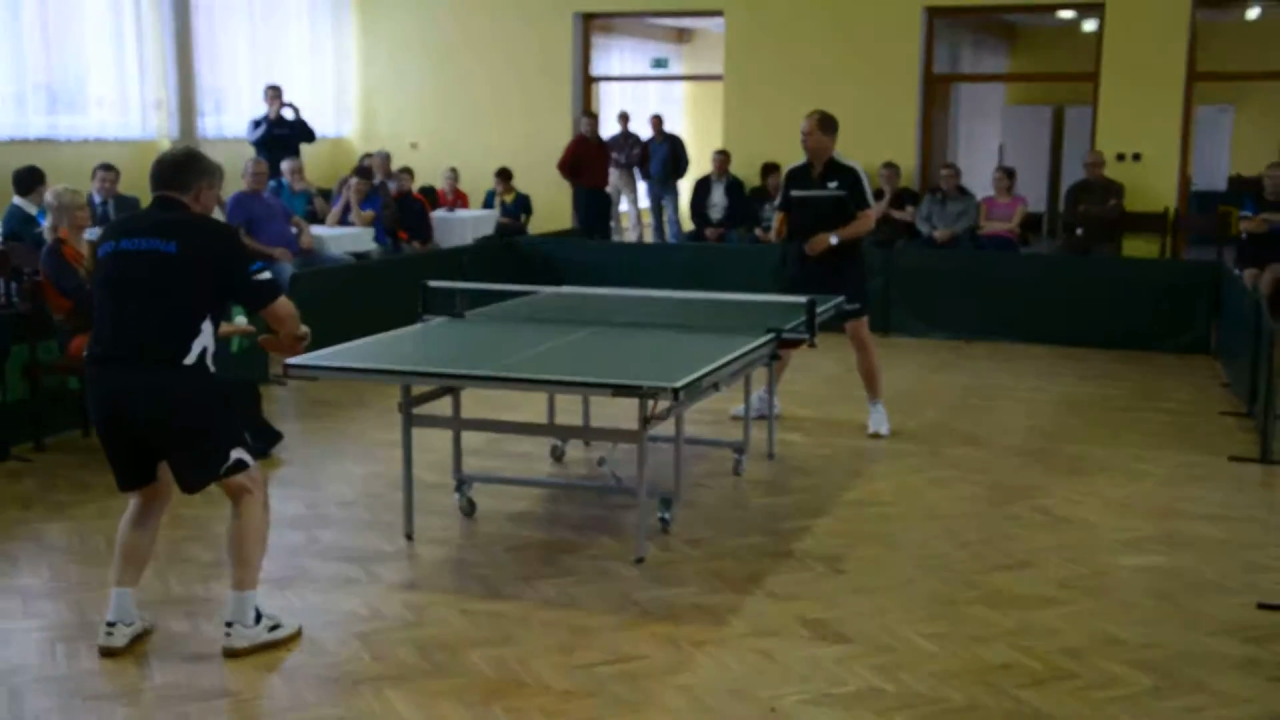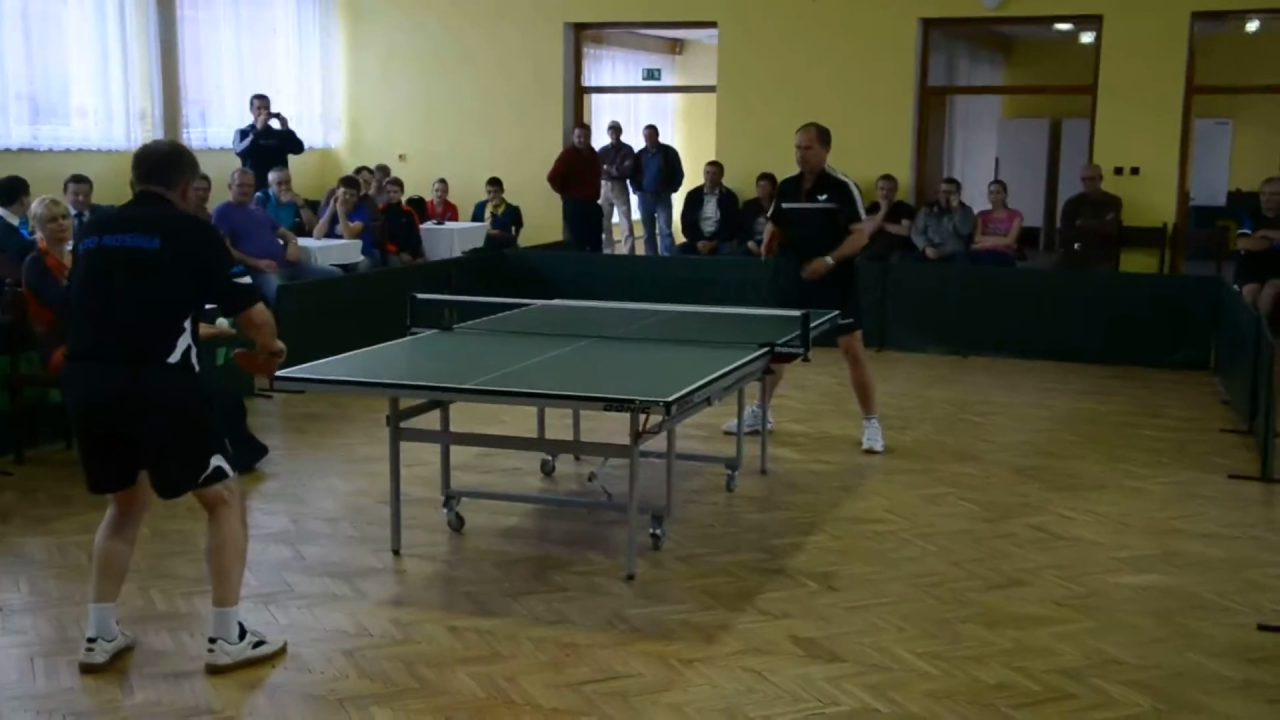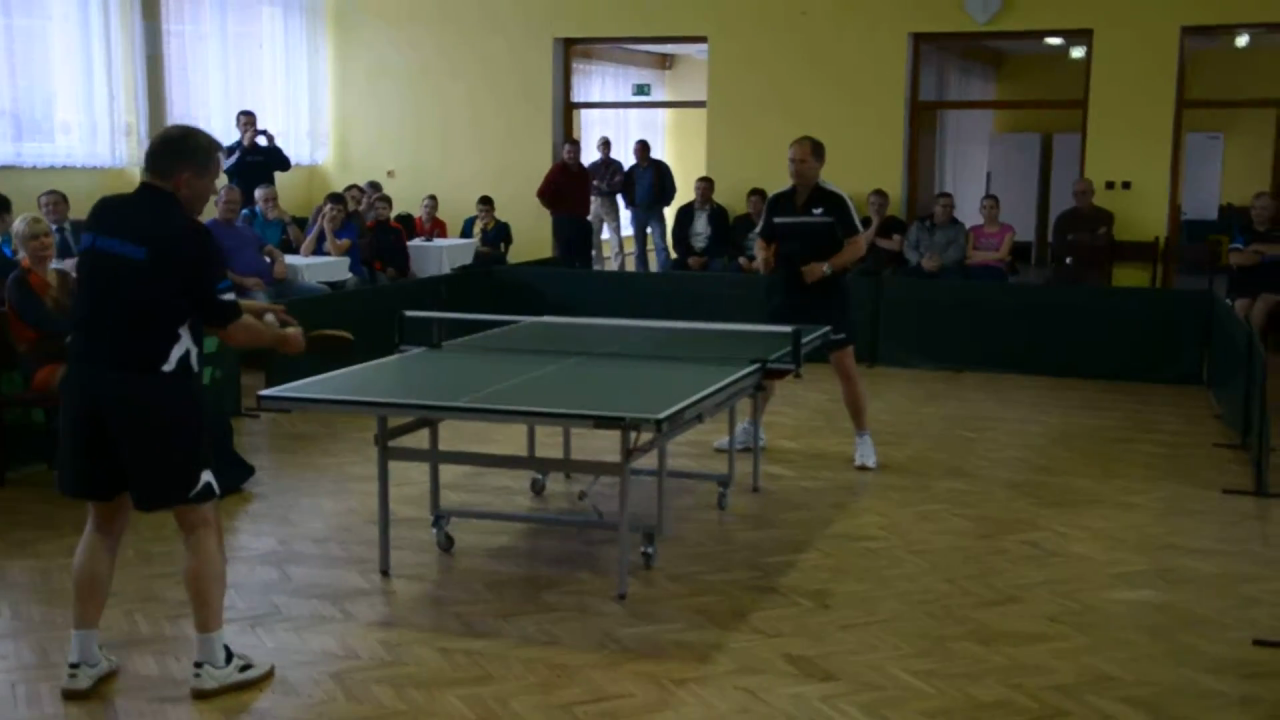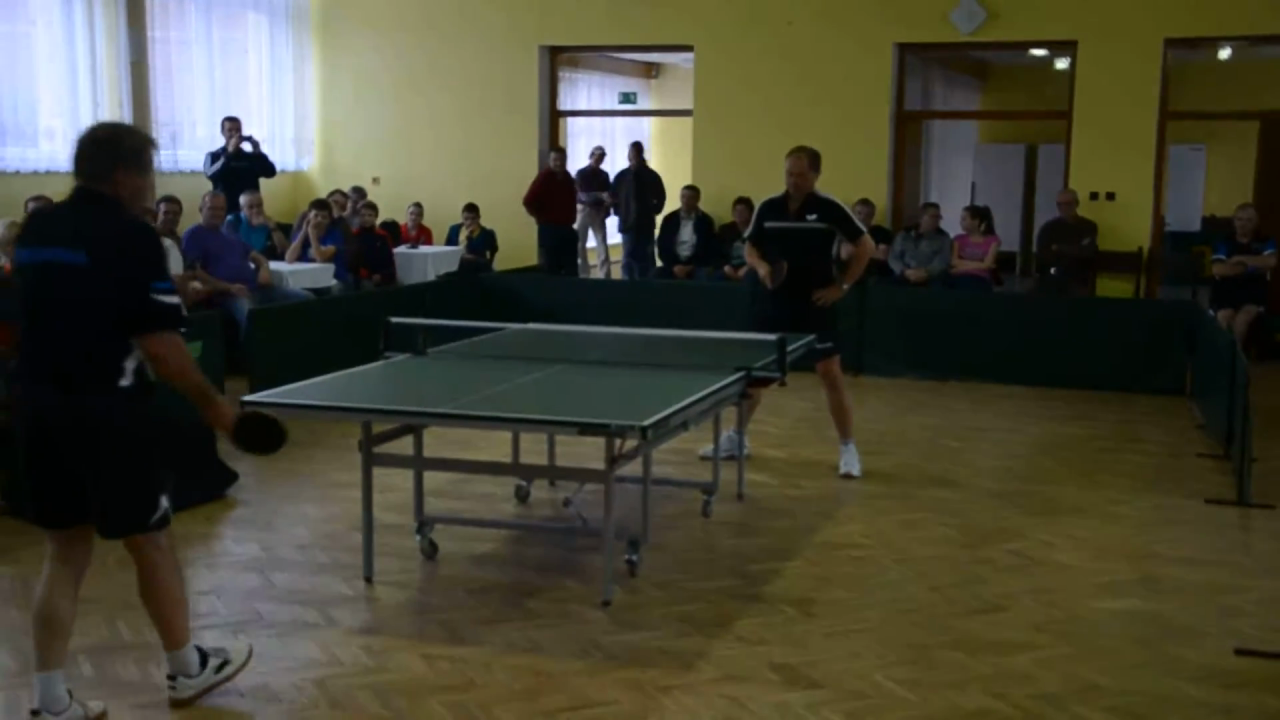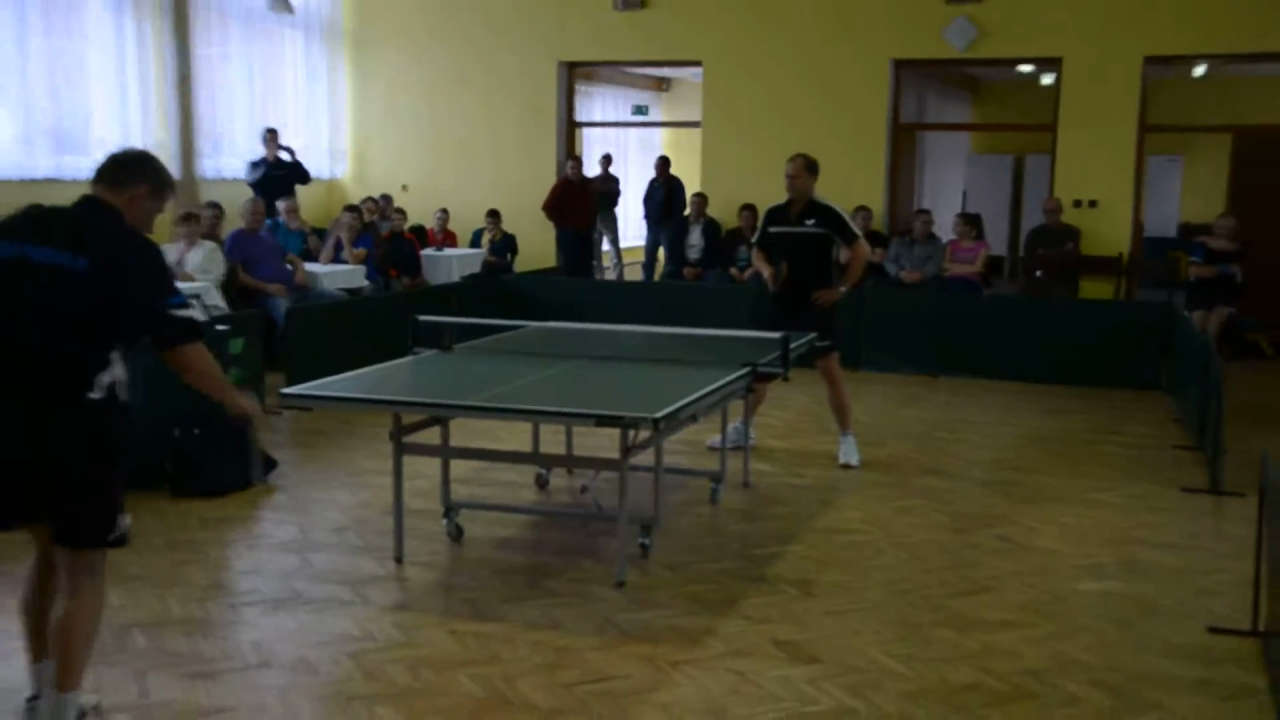
dt=1s
person 1, frame 1
left shoulder: (114, 236)
right shoulder: (210, 235)
right elbow: (281, 312)
right wrist: (292, 337)
left hip: (107, 385)
right hip: (174, 385)
left knee: (149, 493)
right knee: (249, 487)
left ankle: (119, 621)
right ankle: (244, 623)
person 1, frame 2
left shoulder: (94, 232)
right shoulder: (192, 231)
right elbow: (254, 315)
right wrist: (270, 347)
left hip: (88, 383)
right hip: (157, 385)
left knee: (126, 503)
right knee: (226, 499)
left ankle: (99, 636)
right ankle: (227, 639)
person 1, frame 3
left shoulder: (103, 215)
right shoulder: (189, 237)
right elbow: (230, 330)
left wrist: (245, 305)
right wrist: (282, 339)
left hip: (87, 384)
right hip: (152, 391)
left knee: (104, 521)
right knee: (200, 523)
left ankle: (82, 661)
right ankle: (212, 662)
person 1, frame 4
left shoulder: (36, 230)
right shoulder: (132, 237)
right elbow: (160, 345)
right wrist: (212, 402)
left hip: (38, 408)
right hip: (107, 411)
left knee: (65, 553)
right knee: (152, 543)
right ankle: (188, 666)
person 1, frame 5
right shoulder: (130, 252)
right elbow: (183, 352)
right wrist: (236, 401)
right hip: (76, 422)
left knee: (49, 554)
right knee: (84, 565)
person 2, frame 1
left shoulder: (851, 175)
right shoulder: (793, 175)
left elbow: (868, 221)
right elbow: (783, 213)
left wrist: (832, 238)
right wrist: (778, 229)
left hip: (842, 269)
right hip: (801, 268)
left knee: (859, 336)
left ankle: (876, 408)
right ankle: (766, 397)
person 2, frame 2
left shoulder: (842, 187)
right shoulder: (786, 187)
left elbow: (860, 234)
right elbow: (775, 224)
left wrist: (830, 260)
right wrist: (769, 240)
left hip: (835, 283)
right hip: (793, 282)
left knee: (853, 351)
left ankle: (871, 424)
right ankle: (760, 412)
person 2, frame 3
left shoulder: (835, 201)
right shoulder: (776, 202)
left elbow: (857, 244)
right elbow: (762, 241)
left wrist: (825, 267)
right wrist: (762, 257)
left hip: (826, 297)
right hip: (784, 297)
left knee: (845, 367)
left ankle: (863, 440)
right ankle: (752, 429)
person 2, frame 4
left shoulder: (830, 209)
right shoulder: (767, 208)
left elbow: (864, 246)
right elbow: (750, 247)
left wrist: (842, 286)
right wrist: (760, 266)
left hip: (815, 305)
right hip: (773, 304)
left knee: (831, 375)
left ankle: (848, 448)
right ankle: (737, 437)
person 2, frame 5
left shoulder: (829, 215)
right shoulder: (772, 215)
left elbow: (861, 251)
right elbow: (757, 252)
left wrist: (840, 289)
right wrist: (765, 270)
left hip: (815, 306)
right hip: (778, 304)
left knee: (830, 371)
left ankle: (847, 440)
right ankle: (742, 429)
